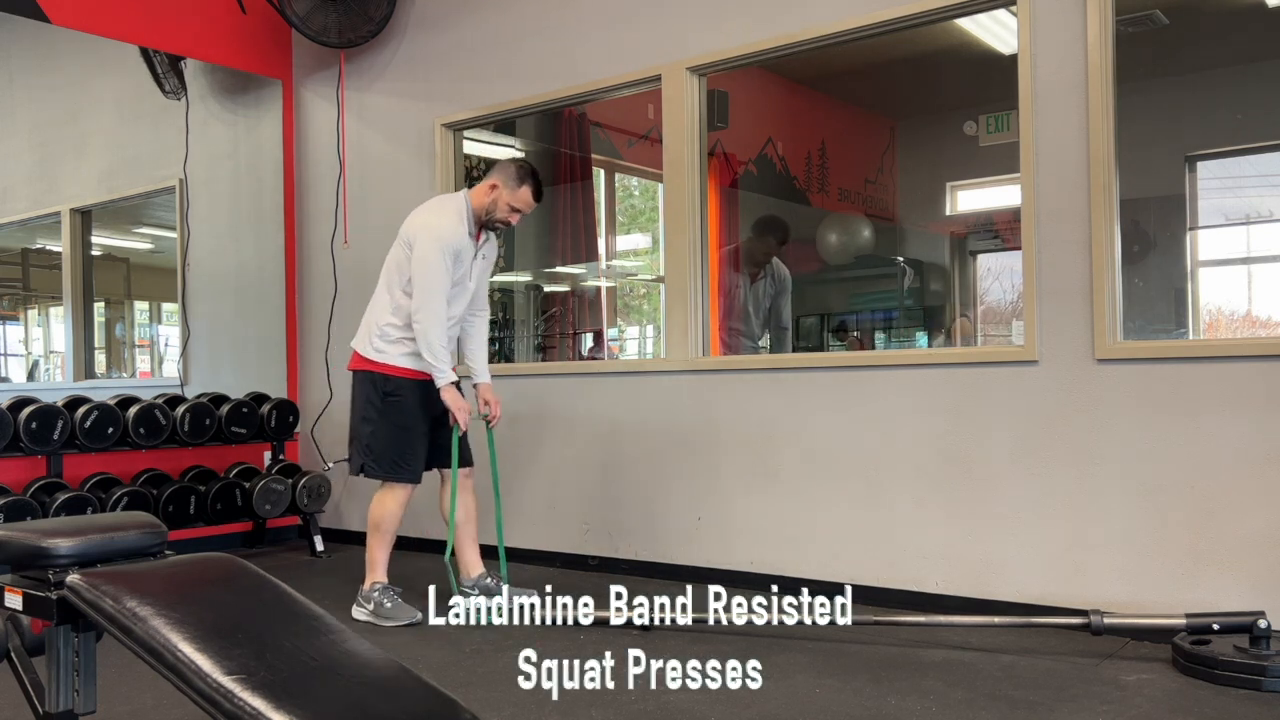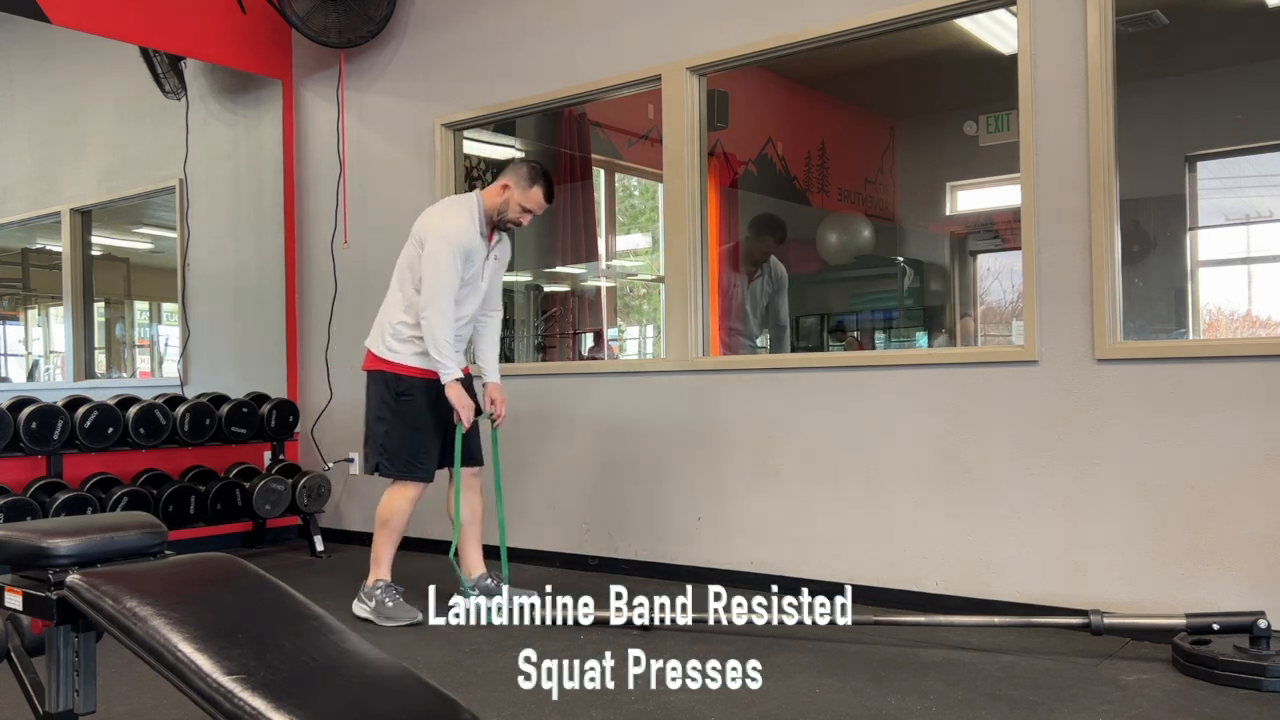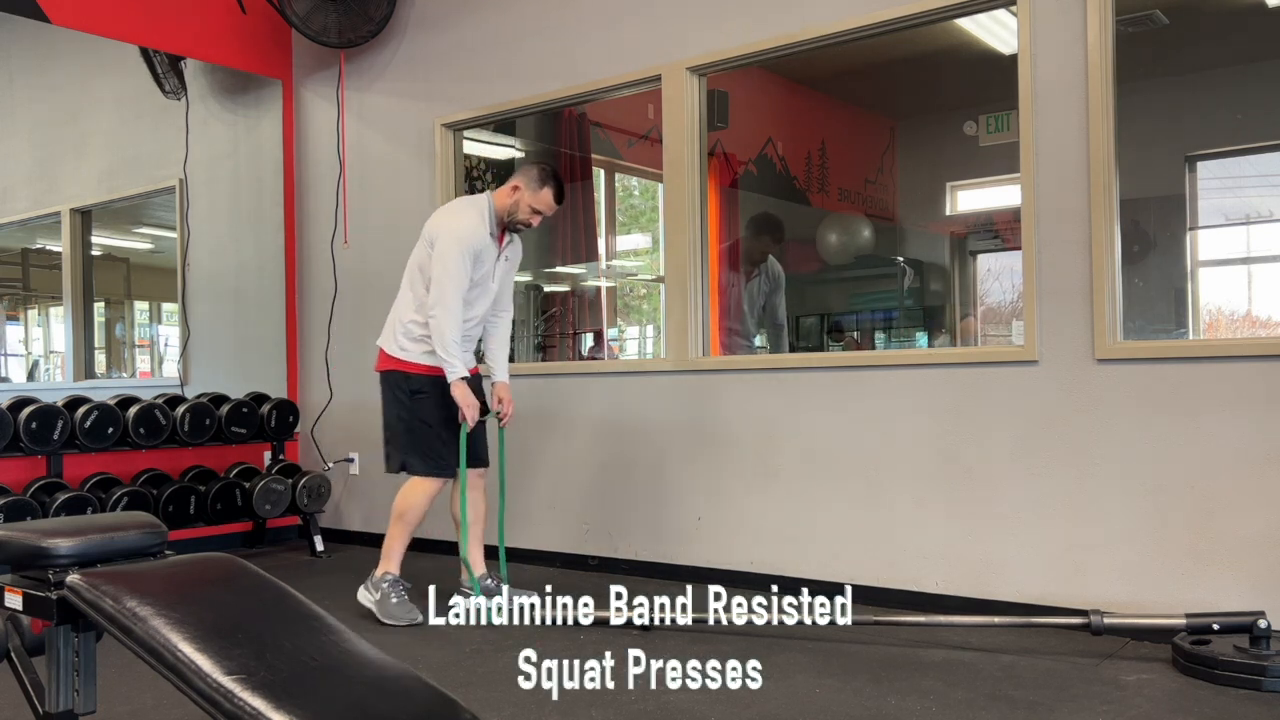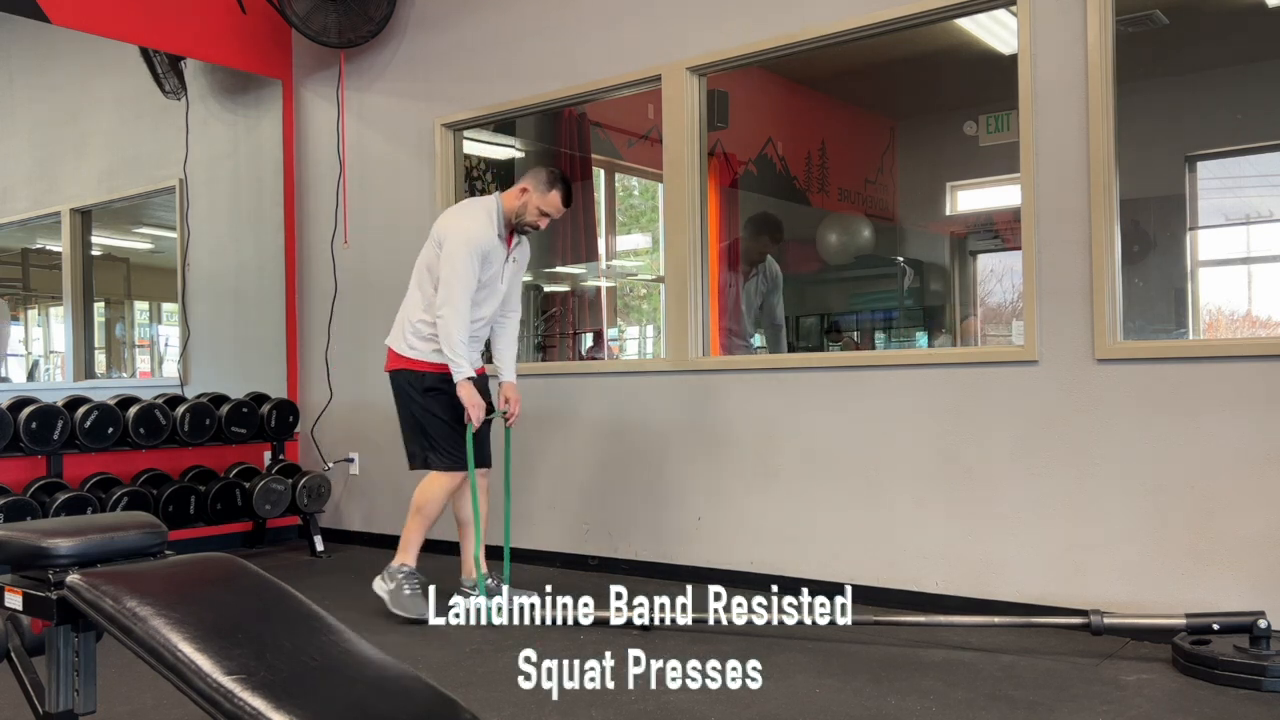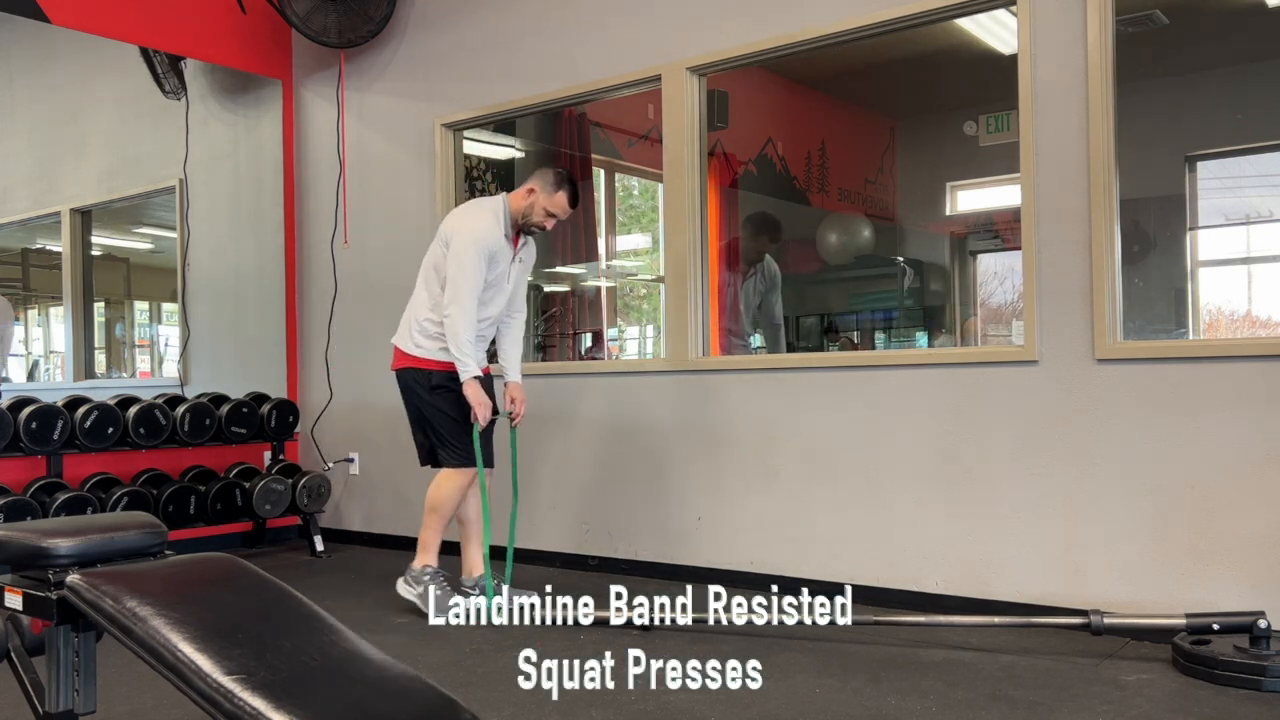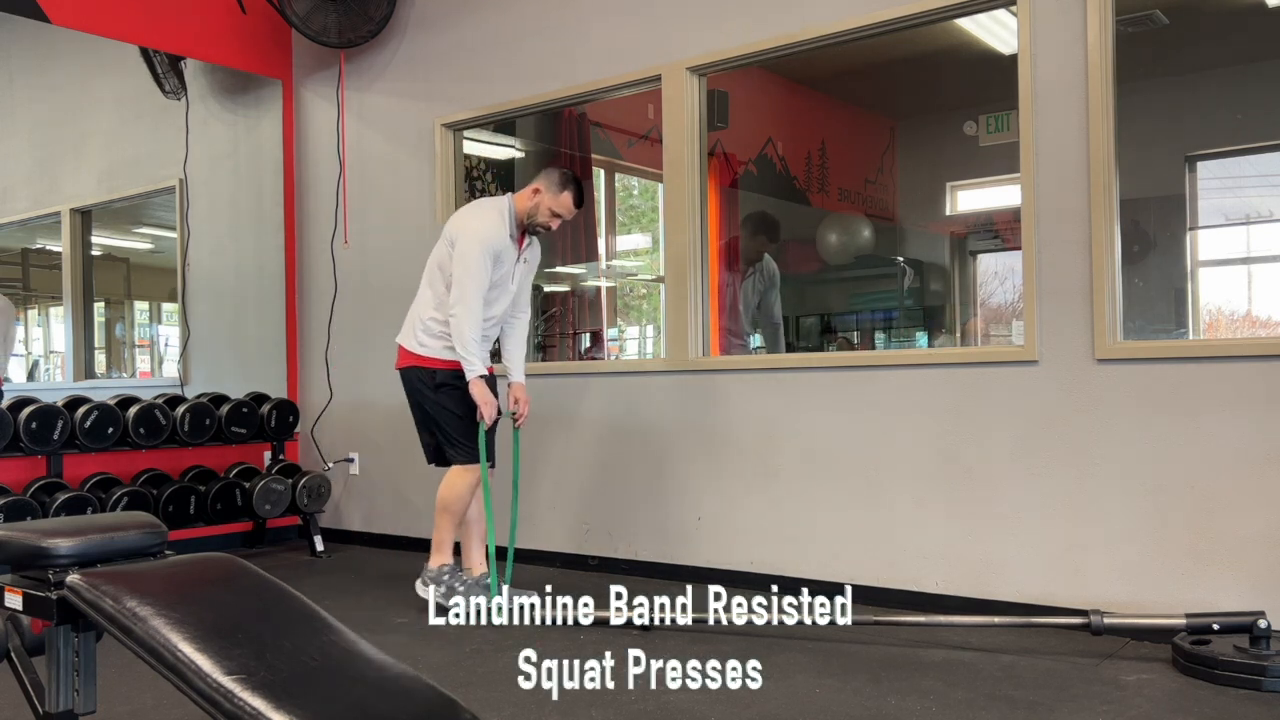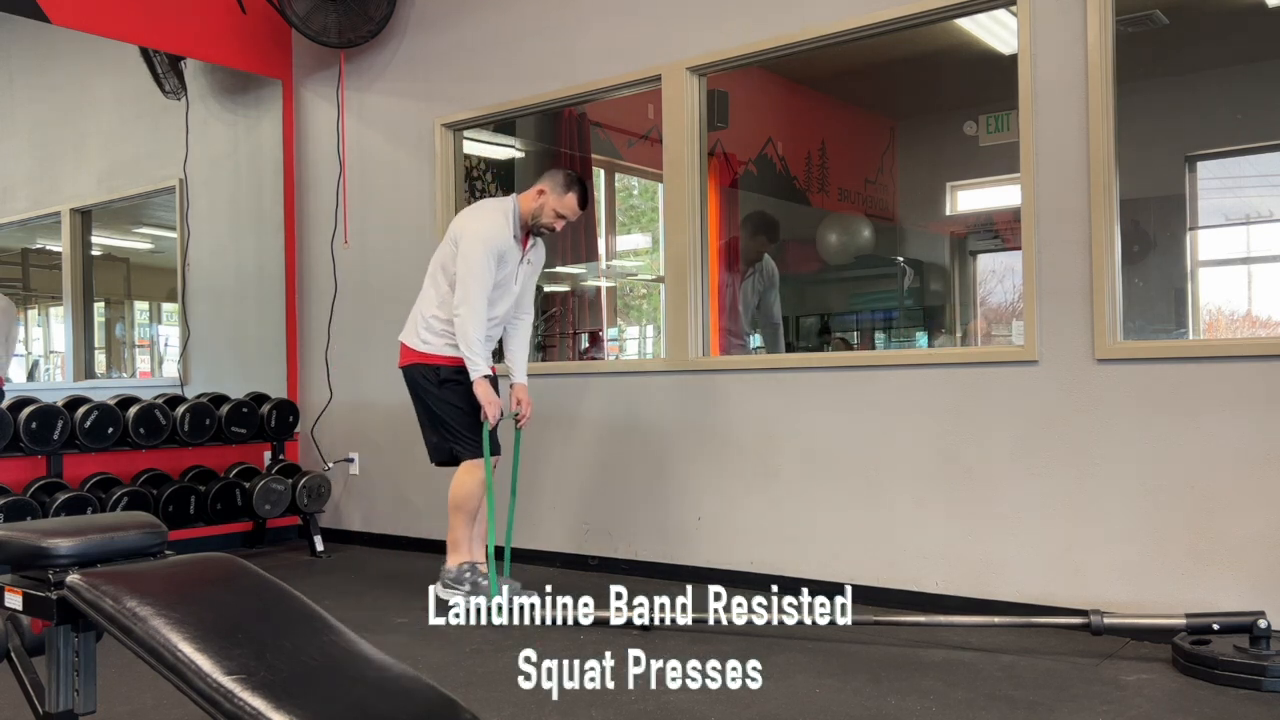
dt=0.1s
person 1, frame 1
left shoulder: (486, 241)
right shoulder: (439, 224)
left elbow: (475, 315)
right elbow: (426, 312)
left wrist: (482, 380)
right wrist: (447, 384)
left hip: (430, 368)
right hip: (390, 365)
left knee: (459, 471)
right knee: (399, 479)
left ankle: (474, 579)
right ankle: (373, 591)
person 1, frame 2
left shoulder: (501, 243)
right shoulder: (451, 223)
left elbow: (488, 314)
right elbow: (435, 309)
left wrist: (491, 378)
right wrist: (451, 381)
left hip: (445, 366)
right hip: (402, 363)
left knee: (468, 469)
right knee: (412, 476)
left ankle: (475, 579)
right ankle: (376, 588)
person 1, frame 3
left shoulder: (512, 244)
right shoulder: (461, 224)
left elbow: (499, 314)
right elbow: (443, 309)
left wrist: (500, 378)
right wrist: (457, 380)
left hip: (456, 366)
right hip: (414, 362)
left knee: (473, 470)
right knee: (430, 473)
left ankle: (476, 579)
right ankle: (383, 580)
person 1, frame 4
left shoulder: (520, 247)
right shoulder: (469, 224)
left elbow: (507, 315)
right elbow: (450, 308)
left wrist: (507, 378)
right wrist: (463, 380)
left hip: (463, 365)
right hip: (422, 359)
left knee: (475, 470)
right knee: (449, 467)
left ankle: (474, 578)
right ankle: (398, 573)
person 1, frame 5
left shoulder: (526, 246)
right shoulder: (476, 224)
left elbow: (512, 315)
right elbow: (457, 307)
left wrist: (513, 378)
right wrist: (469, 379)
left hip: (468, 364)
right hip: (428, 357)
left knee: (477, 468)
right knee: (461, 464)
left ankle: (475, 578)
right ankle: (420, 570)
person 1, frame 6
left shoulder: (531, 248)
right shoulder: (481, 224)
left elbow: (516, 316)
right elbow: (464, 307)
left wrist: (516, 378)
right wrist: (477, 379)
left hip: (469, 362)
right hip: (431, 356)
left knee: (477, 464)
right knee: (469, 461)
left ankle: (475, 576)
right ankle: (437, 569)
person 1, frame 7
left shoulder: (536, 249)
right shoulder: (485, 225)
left elbow: (519, 318)
right elbow: (468, 307)
left wrist: (519, 380)
right wrist: (481, 378)
left hip: (471, 361)
right hip: (434, 353)
left knee: (481, 460)
right knee: (477, 456)
left ankle: (476, 572)
right ankle: (456, 569)
